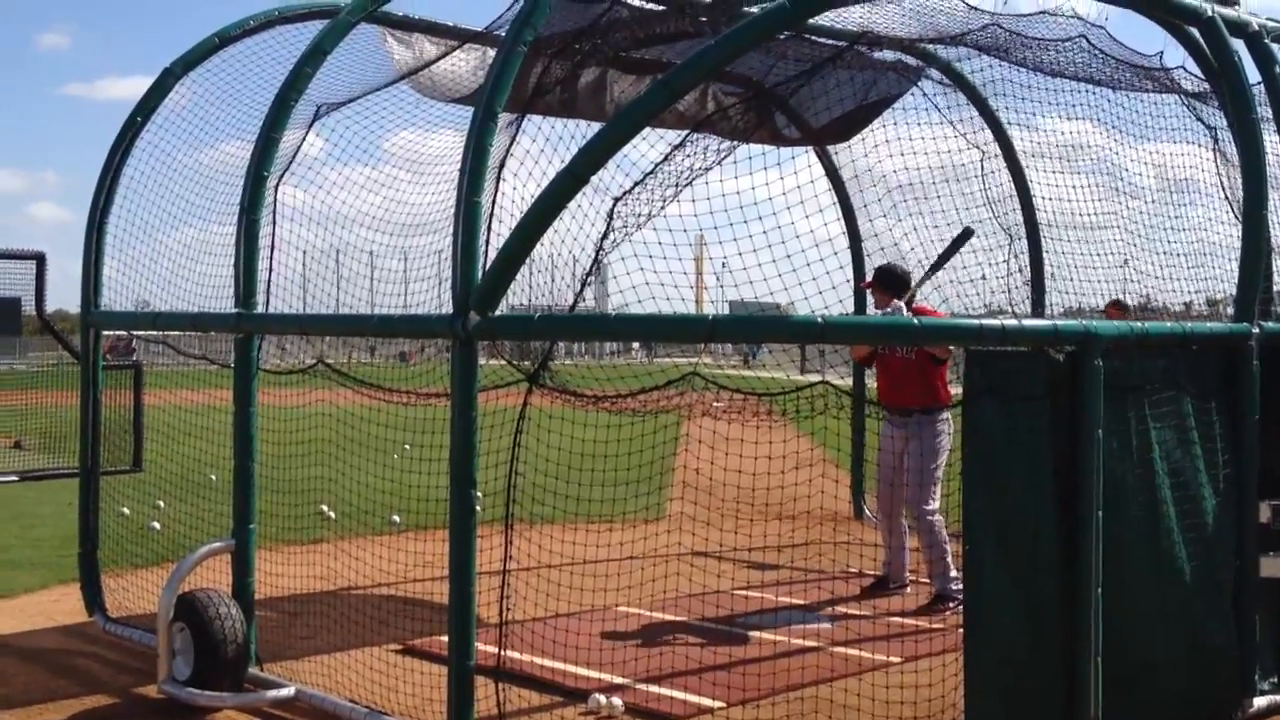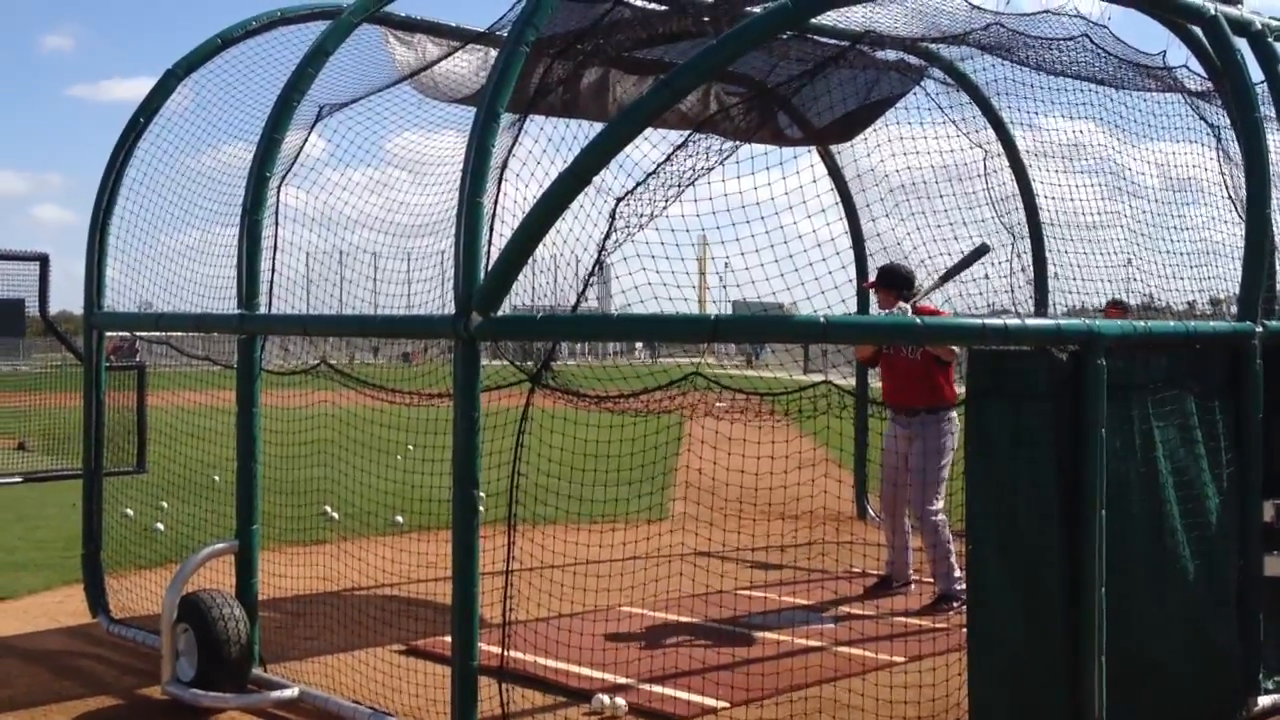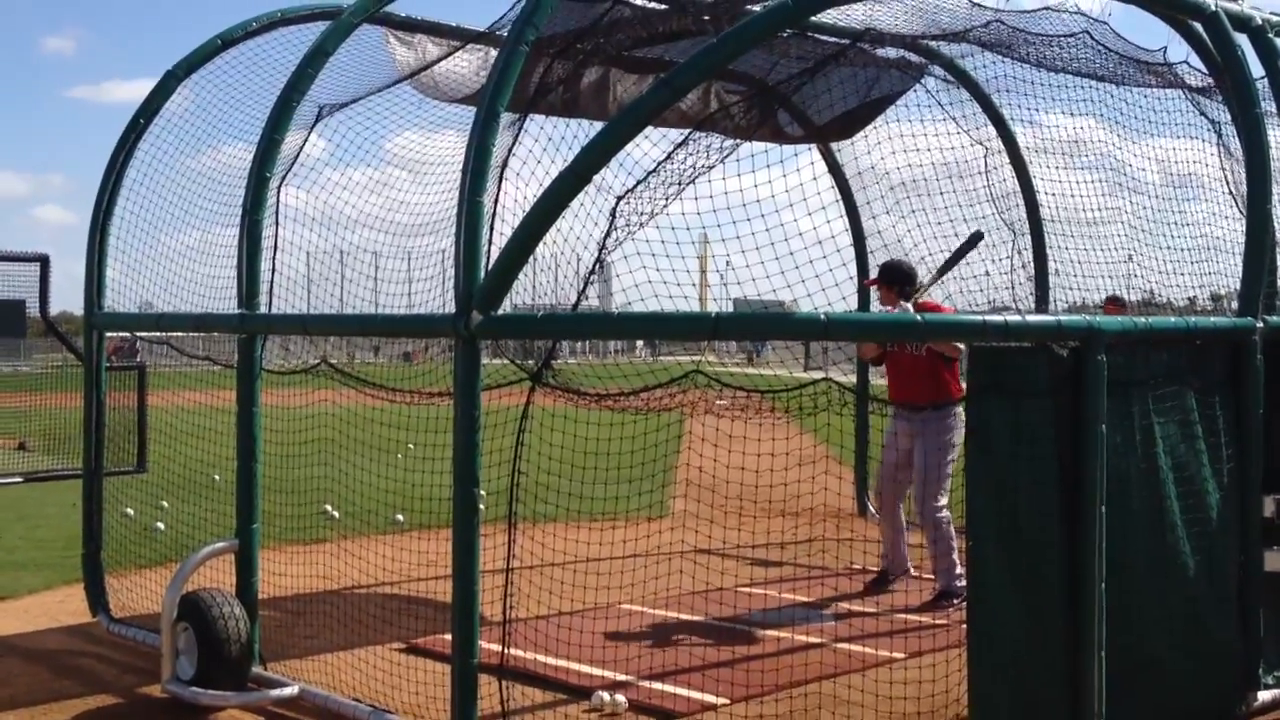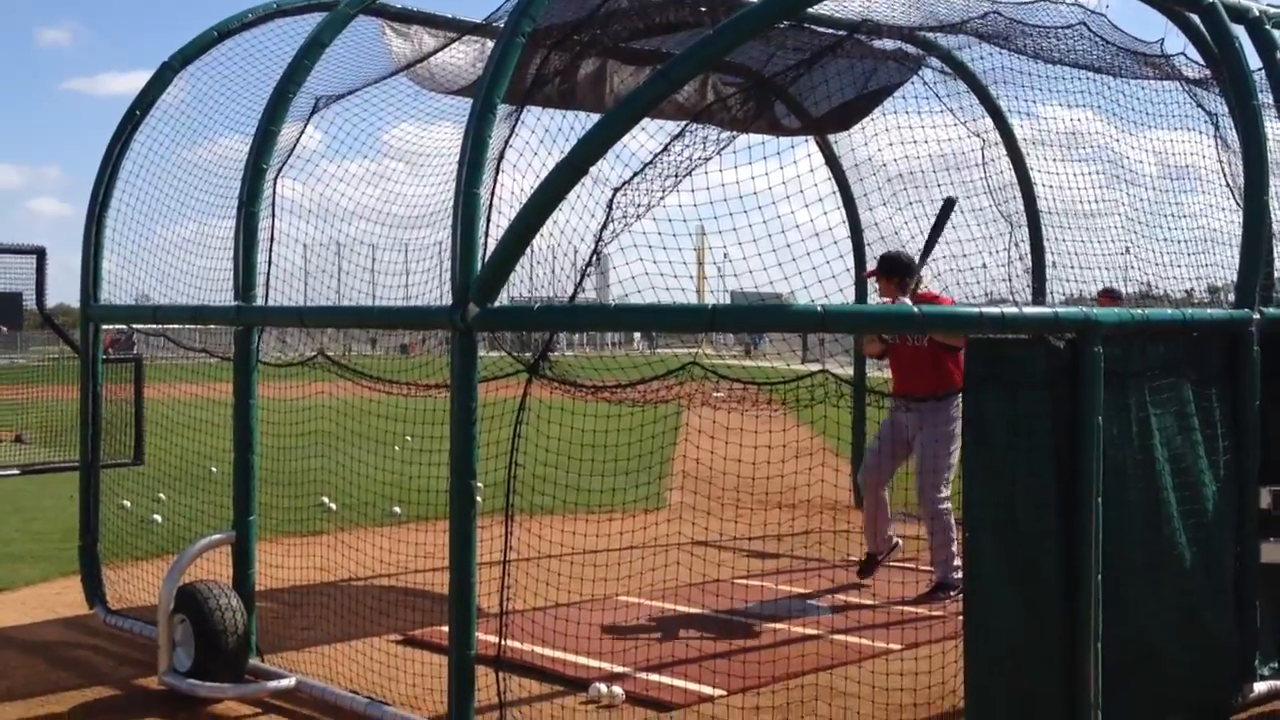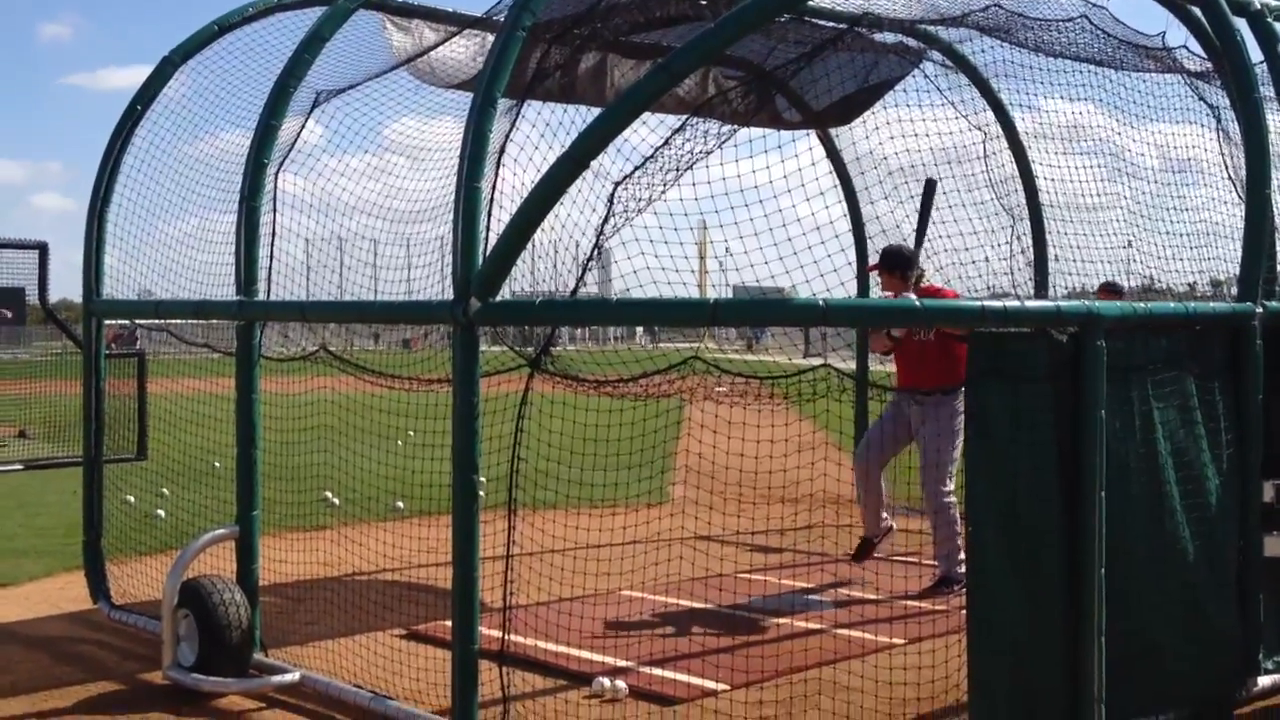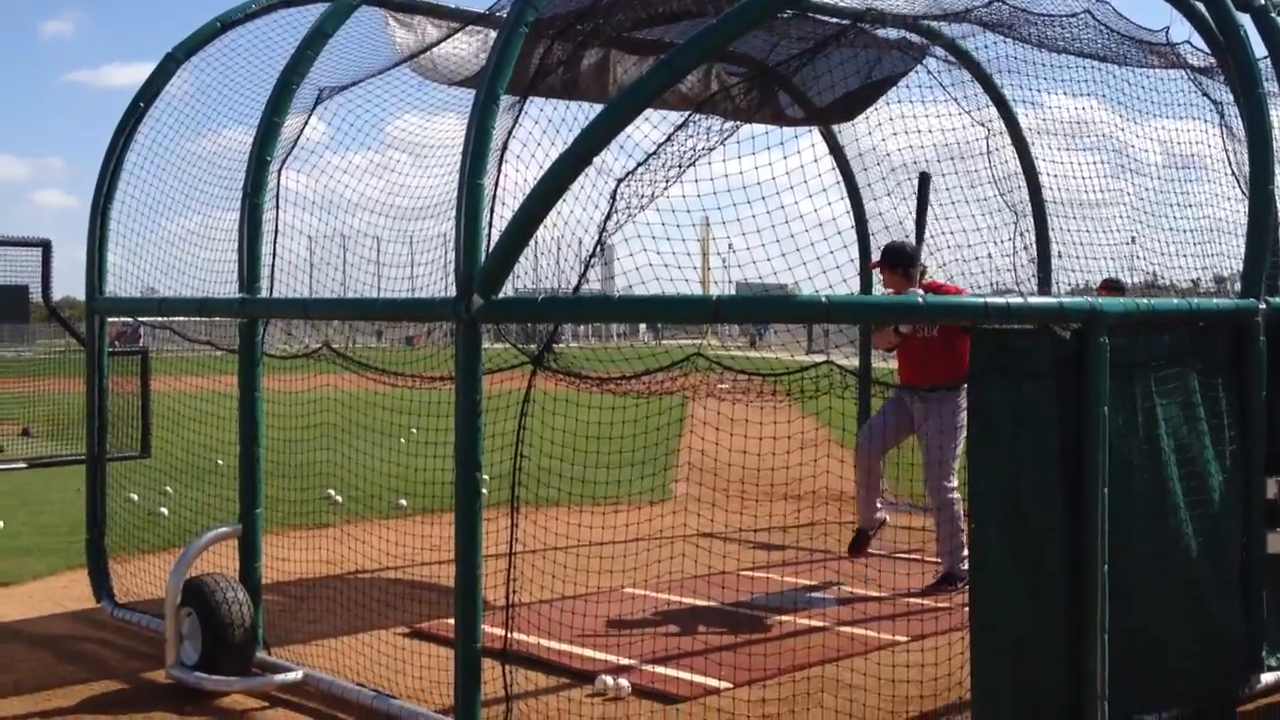
dt=0.1s
person 1, frame 1
left shoulder: (931, 319)
left elbow: (946, 350)
right elbow: (857, 352)
left hip: (929, 423)
right hip: (893, 422)
left knee: (922, 507)
right knee: (888, 504)
left ankle: (950, 588)
right ankle: (895, 574)
person 1, frame 2
left shoulder: (935, 319)
left elbow: (951, 353)
right elbow: (860, 352)
left hip: (935, 423)
right hip: (899, 421)
left knee: (925, 507)
right knee: (892, 502)
left ankle: (953, 589)
right ankle: (899, 574)
person 1, frame 3
left shoulder: (939, 314)
left elbow: (956, 350)
right elbow: (866, 353)
left hip: (939, 419)
right hip: (902, 417)
left knee: (930, 504)
right knee: (887, 496)
left ankle: (954, 586)
right ankle: (894, 566)
person 1, frame 4
left shoulder: (939, 305)
left elbow: (961, 338)
right elbow: (870, 349)
right wrist: (891, 331)
left hip: (941, 409)
right hip: (903, 407)
left knee: (932, 495)
right knee: (870, 475)
left ankle: (950, 577)
right ankle: (880, 543)
person 1, frame 5
left shoulder: (944, 298)
left elbow: (971, 326)
right elbow: (877, 345)
right wrist: (898, 327)
left hip: (944, 403)
right hip: (906, 400)
left knee: (936, 489)
right knee: (866, 458)
left ankle: (954, 572)
right ankle: (875, 528)
person 1, frame 6
left shoulder: (947, 294)
right elbow: (880, 342)
right wrist: (905, 323)
left hip: (947, 398)
right hip: (907, 394)
left knee: (940, 485)
right knee: (866, 446)
left ankle: (957, 569)
right ankle: (870, 519)
